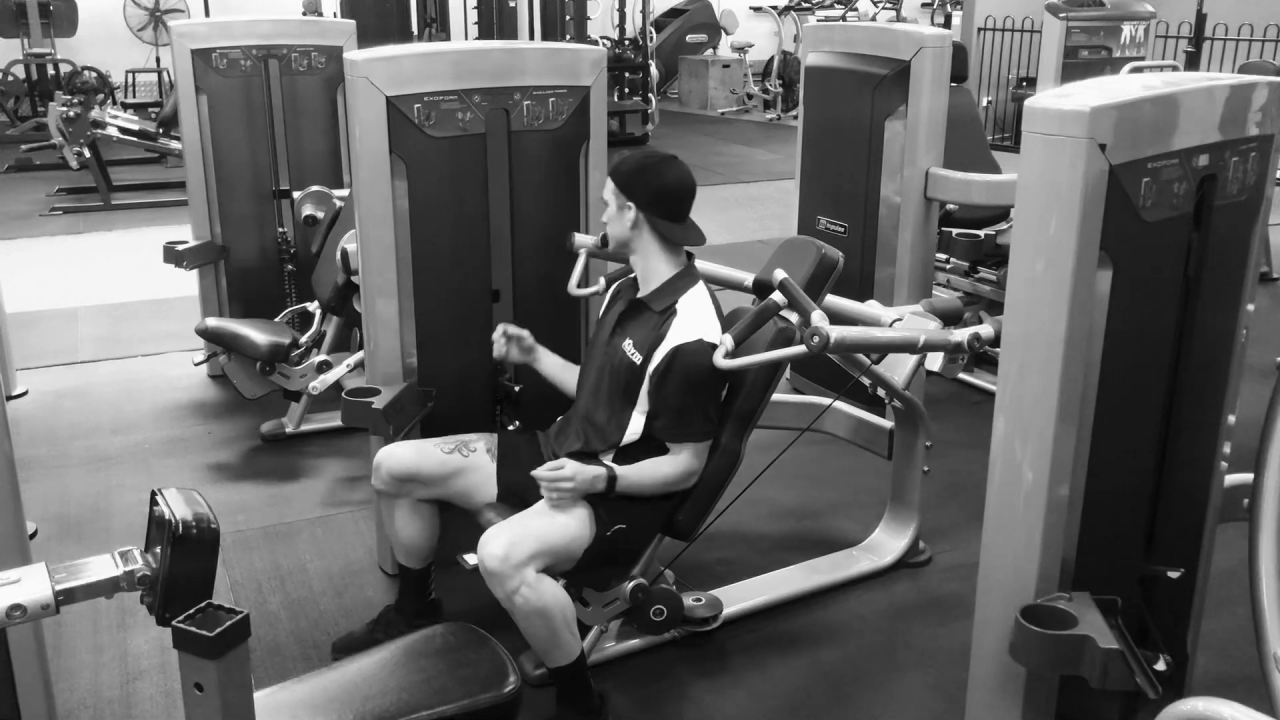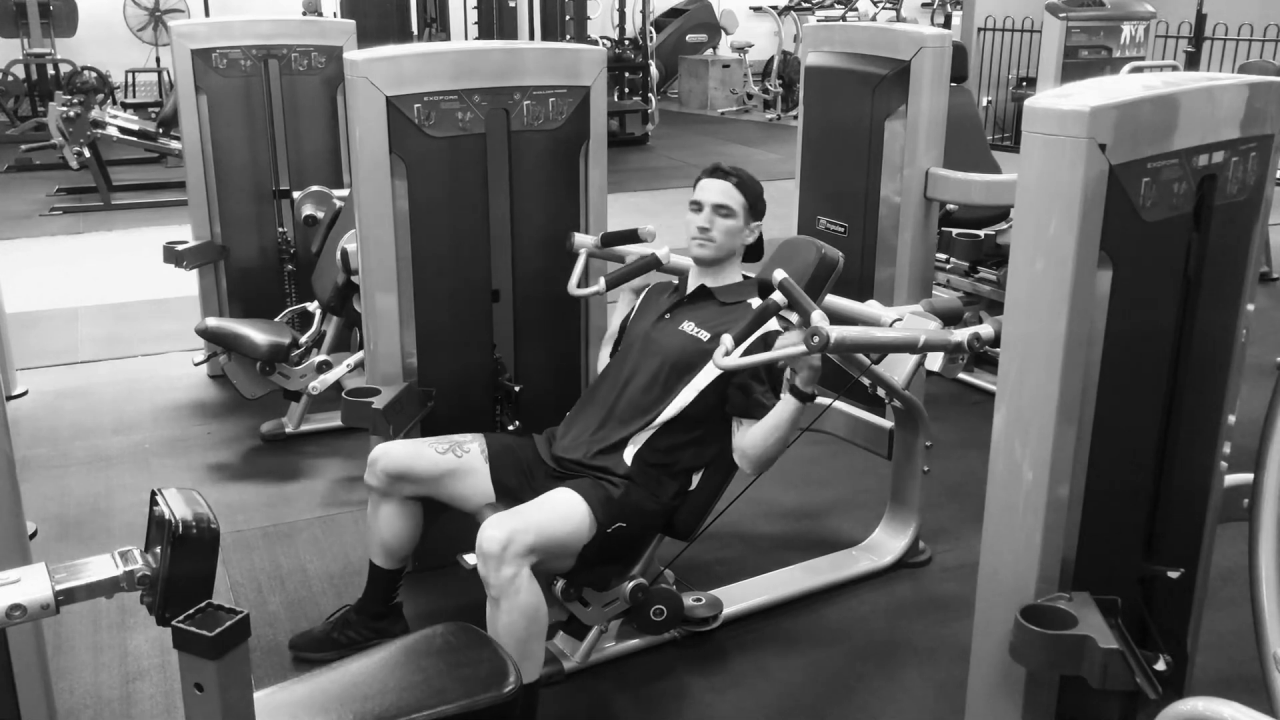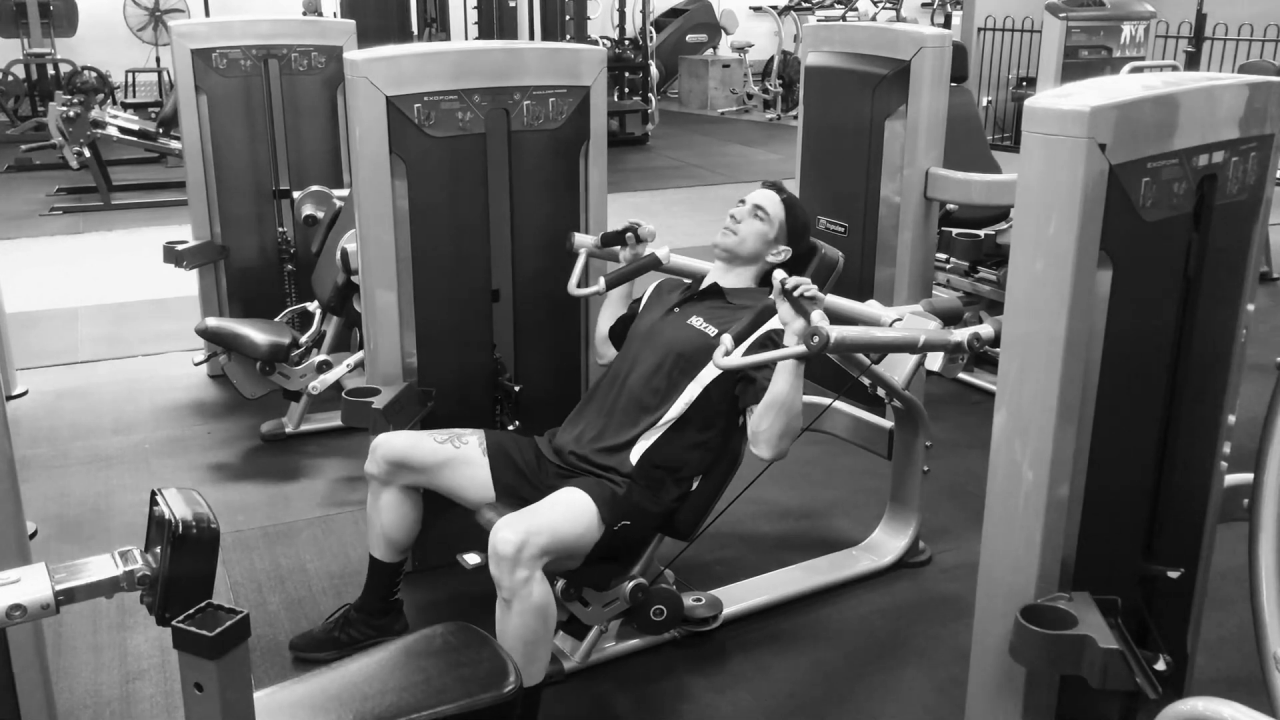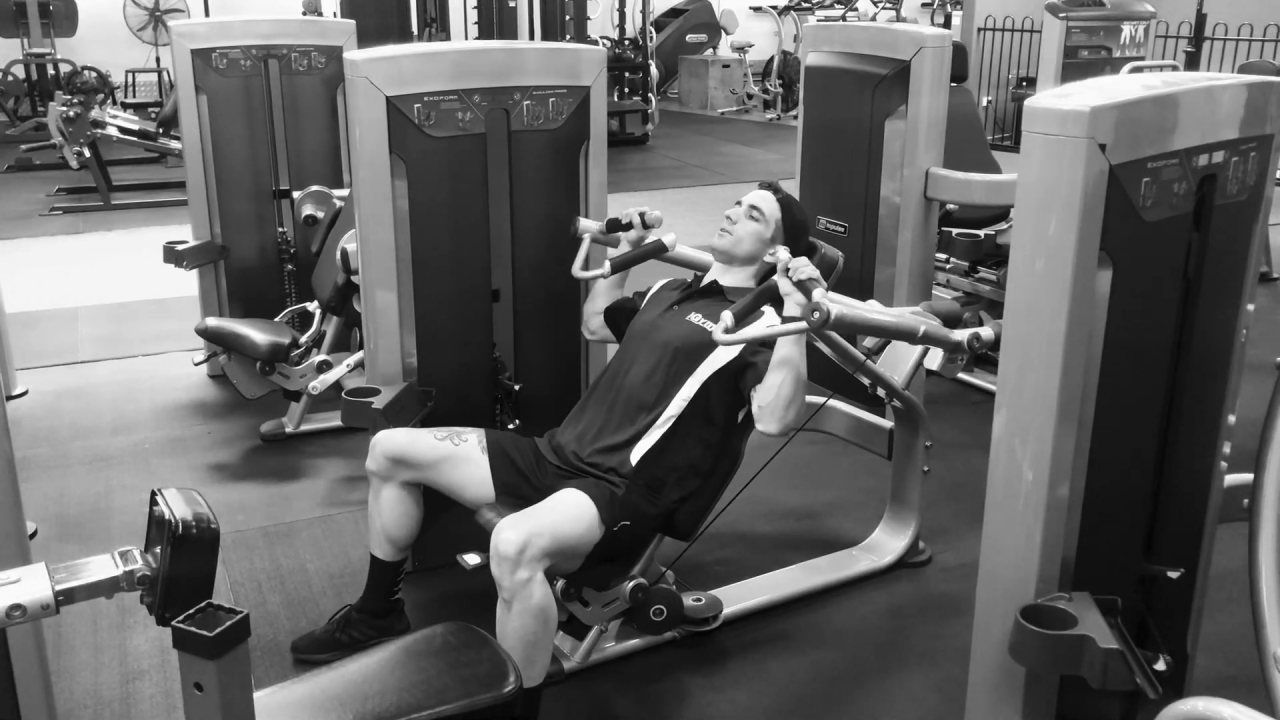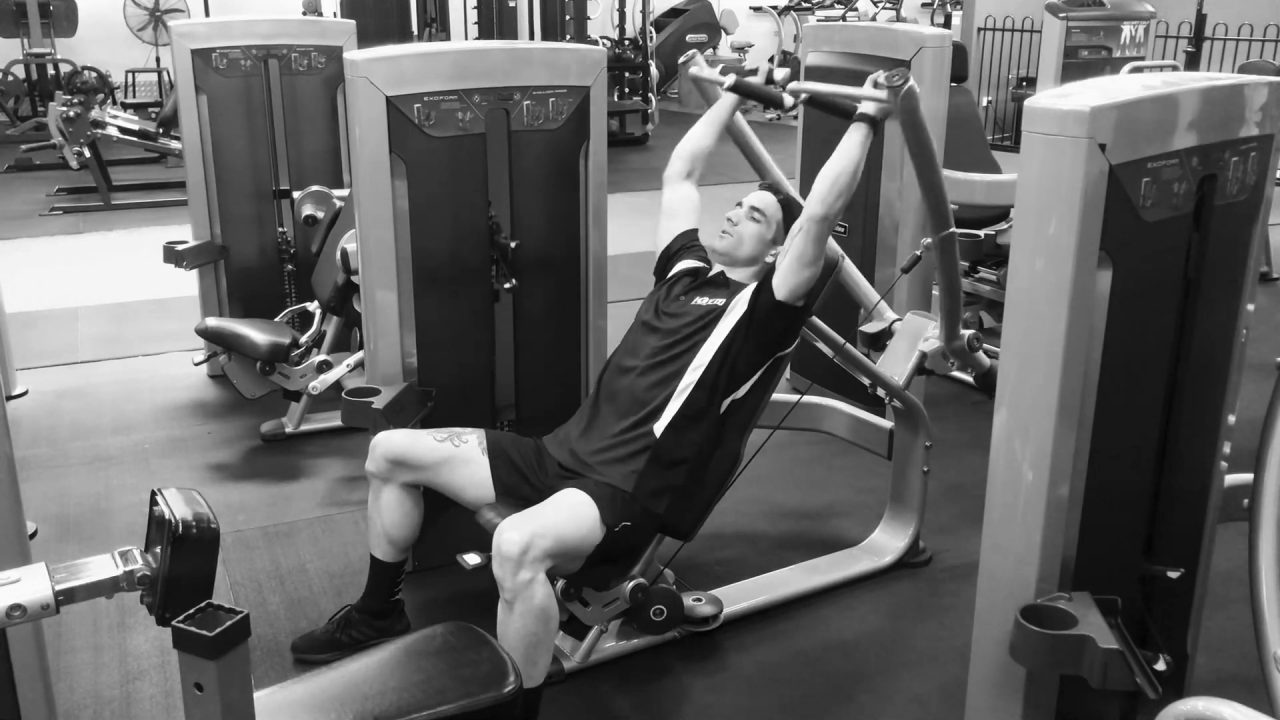
dt=1s
person 1, frame 1
left shoulder: (690, 338)
right shoulder: (629, 290)
left elbow: (685, 467)
left wrist: (600, 479)
right wrist: (535, 355)
left hip: (624, 494)
right hip: (561, 452)
left knee: (501, 555)
right knee: (394, 468)
right ankle: (415, 610)
person 1, frame 2
left shoulder: (754, 326)
right shoulder: (662, 295)
left elbow: (751, 455)
left wrist: (798, 389)
right wrist: (627, 297)
left hip: (627, 487)
right hip: (559, 451)
left knee: (502, 542)
right knee: (388, 464)
right ankle: (377, 615)
person 1, frame 3
left shoulder: (760, 325)
right shoulder: (670, 290)
left elbow: (768, 443)
left wrist: (795, 344)
right wrist: (626, 269)
left hip: (628, 488)
right hip: (560, 453)
left knee: (514, 544)
right knee: (390, 454)
right ankle: (377, 612)
person 1, frame 4
left shoulder: (759, 323)
right shoulder: (673, 290)
left elbow: (775, 419)
right elbow: (594, 324)
left wrist: (796, 314)
right wrist: (624, 251)
left hip: (624, 488)
right hip: (559, 454)
left knee: (515, 546)
right knee: (391, 450)
right ankle: (378, 613)
person 1, frame 5
left shoulder: (762, 311)
right shoulder: (686, 270)
left elbow: (818, 216)
right elbow: (679, 174)
left wrist: (865, 122)
right wrist: (731, 97)
left hip: (629, 489)
right hip: (560, 453)
left knee: (518, 547)
right knee: (390, 451)
right ankle: (379, 613)
